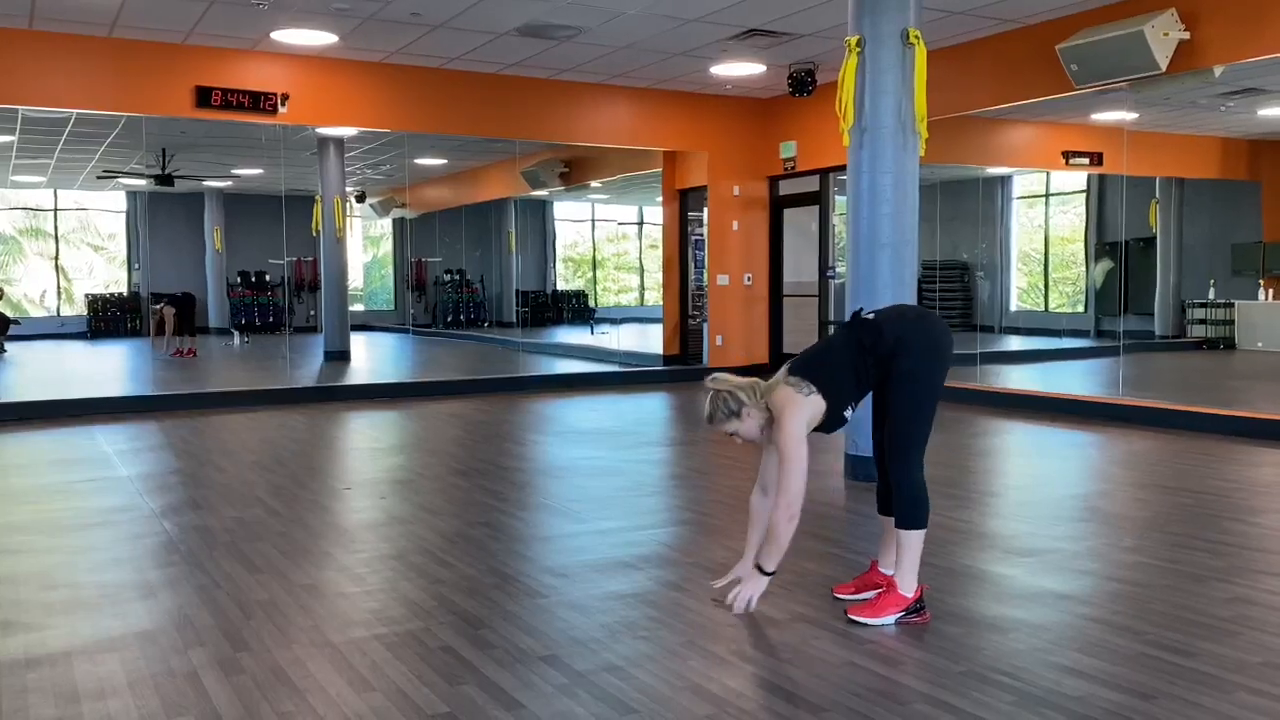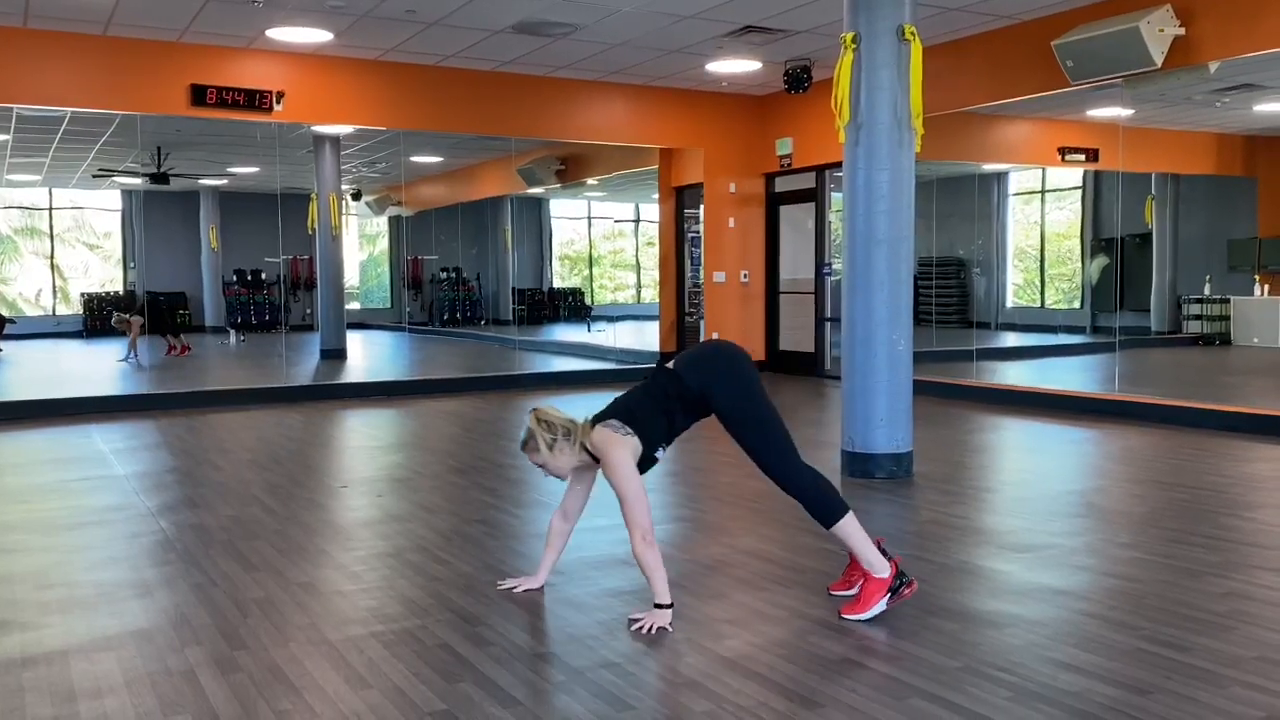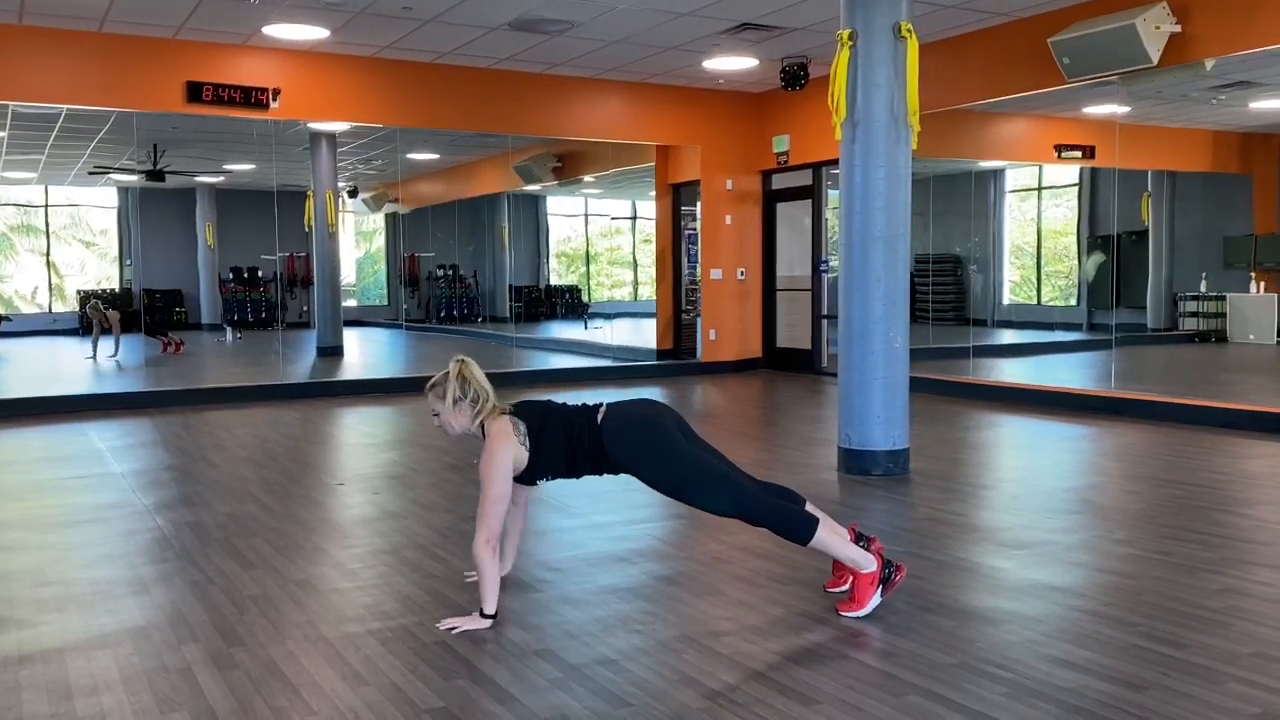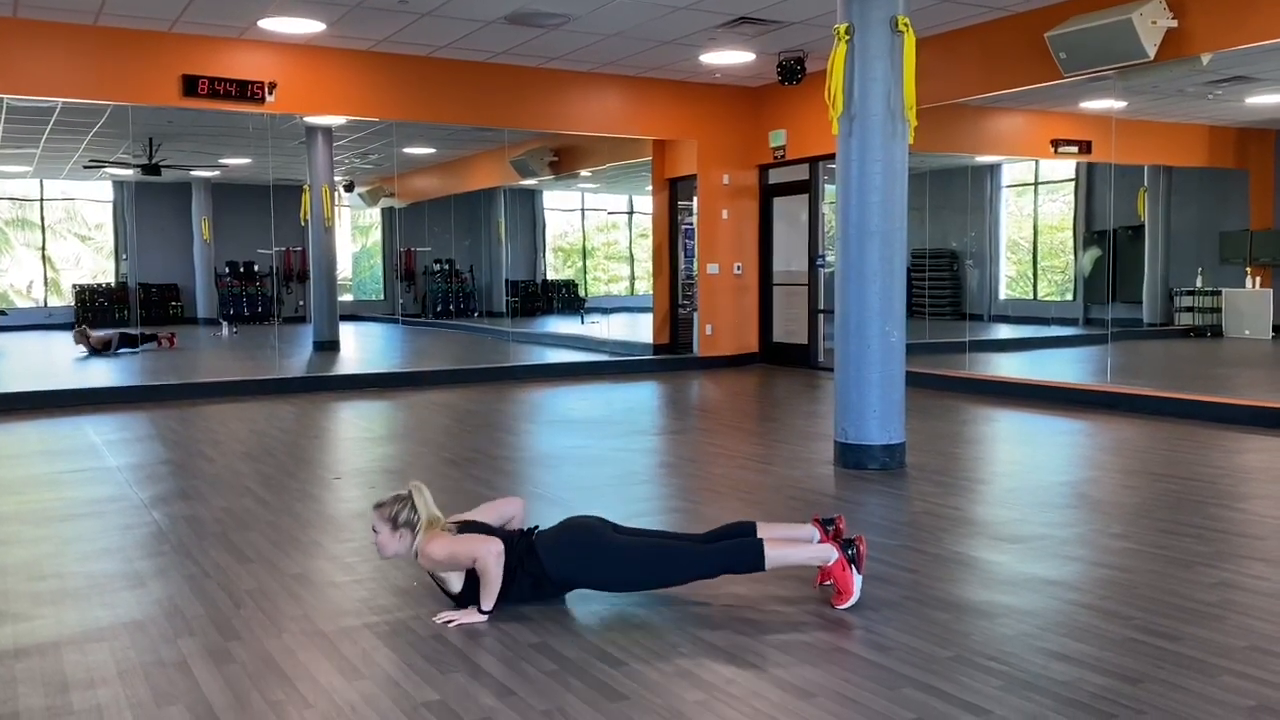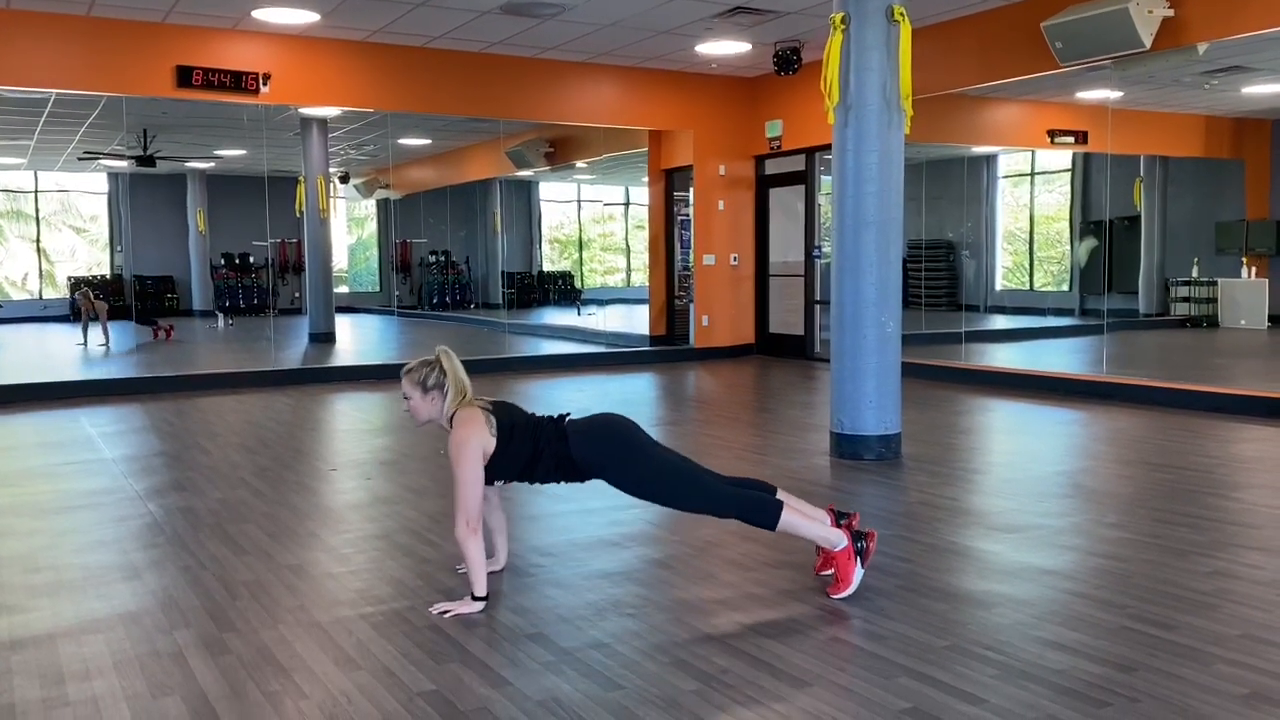
dt=1s
person 1, frame 1
left shoulder: (790, 415)
right shoulder: (773, 410)
left elbow: (788, 510)
right elbow: (765, 492)
left wrist: (763, 574)
right wrist: (748, 561)
left hip: (919, 343)
right hip: (895, 347)
left knee: (902, 465)
right knee: (886, 463)
left ankle: (906, 593)
right ankle: (885, 571)
person 1, frame 2
left shoulder: (611, 449)
right shoulder: (588, 444)
left elbow: (642, 535)
right elbow: (565, 515)
left wrist: (663, 605)
right wrist: (539, 575)
left hip: (717, 374)
right hip: (704, 372)
left knee: (788, 471)
right knee: (786, 469)
left ankle: (882, 573)
right ankle: (863, 555)
person 1, frame 3
left shoulder: (498, 445)
right shoulder: (506, 422)
left elbow: (485, 537)
right elbow: (517, 499)
left wrist: (485, 613)
right wrist: (504, 564)
left hip: (634, 442)
right hip: (641, 420)
left knee: (747, 503)
right knee: (747, 489)
left ankle: (868, 566)
right ankle: (852, 540)
person 1, frame 4
left shoulder: (433, 550)
right shoulder: (447, 527)
left elbow: (491, 551)
right elbow: (513, 505)
left wrist: (482, 608)
left hip: (573, 560)
right hip: (575, 539)
left knee: (705, 560)
right knee: (703, 545)
left ankle: (832, 553)
right ankle: (819, 530)
person 1, frame 5
left shoulder: (464, 433)
right shoulder: (472, 414)
left elbow: (467, 522)
right elbow: (490, 492)
left wrist: (477, 597)
right wrist: (499, 557)
left hip: (601, 450)
right hip: (603, 437)
left knee: (720, 497)
right knee: (720, 488)
left ankle: (842, 542)
right ankle: (833, 521)
